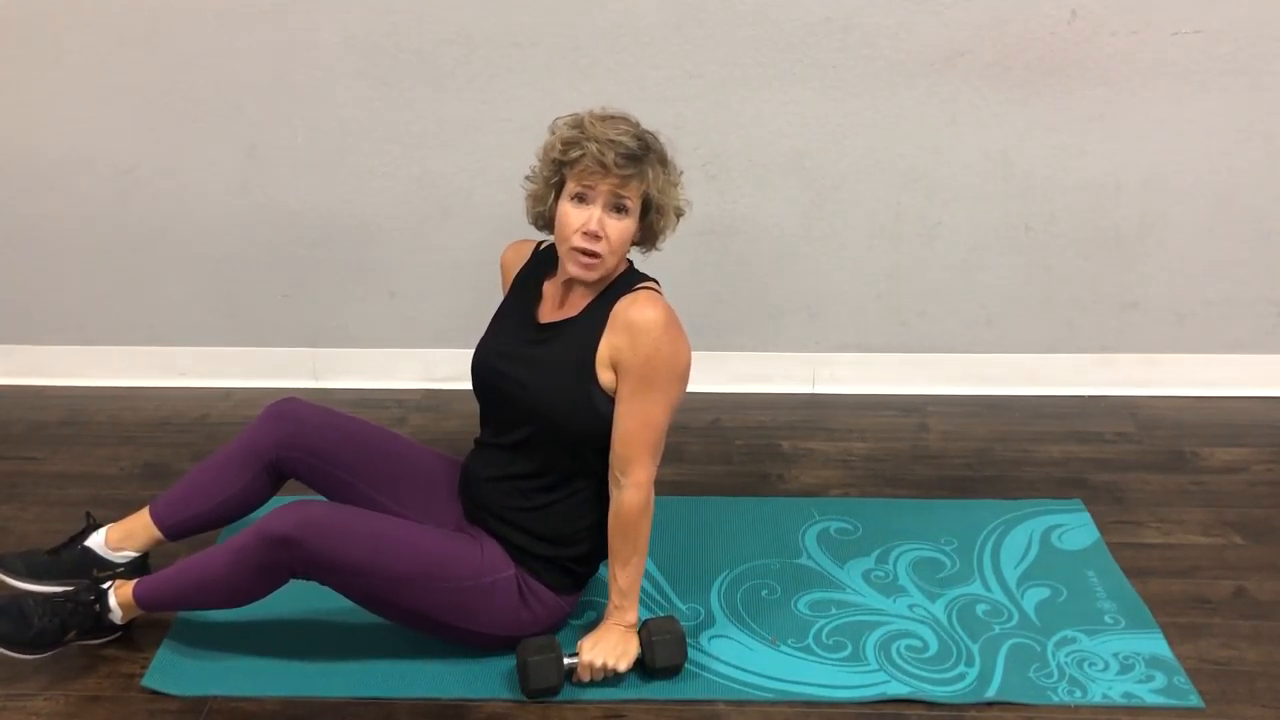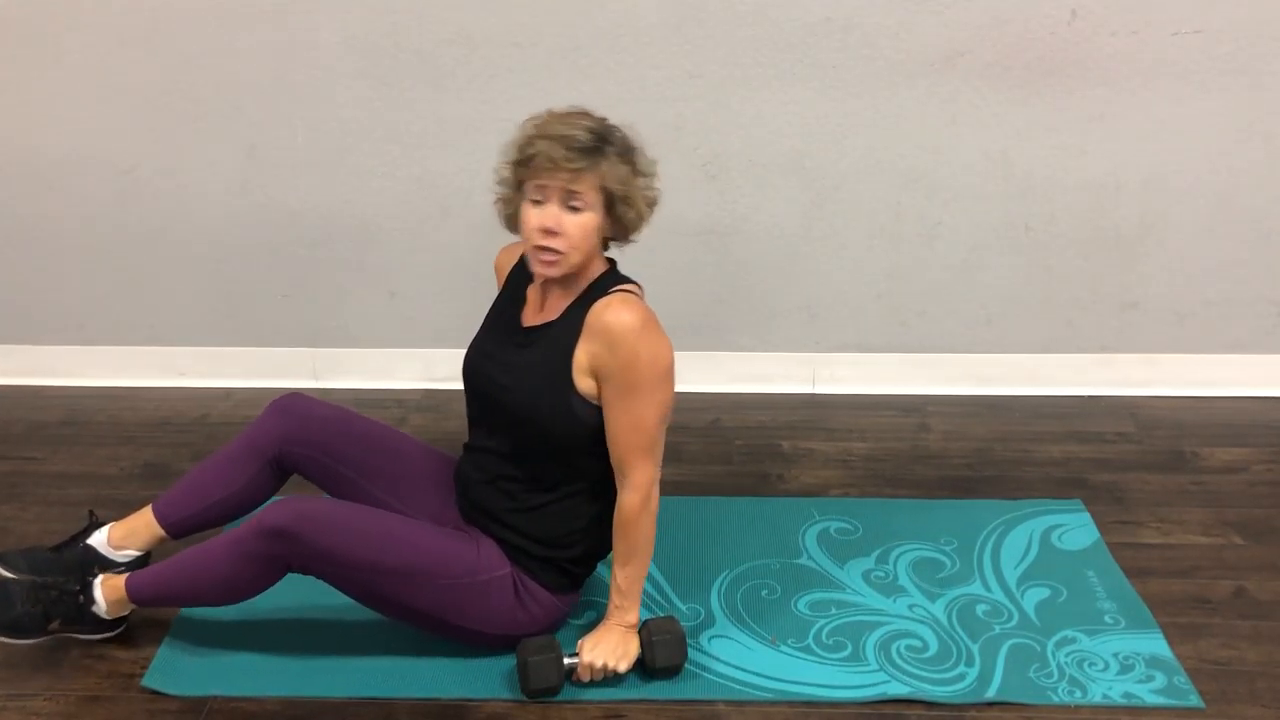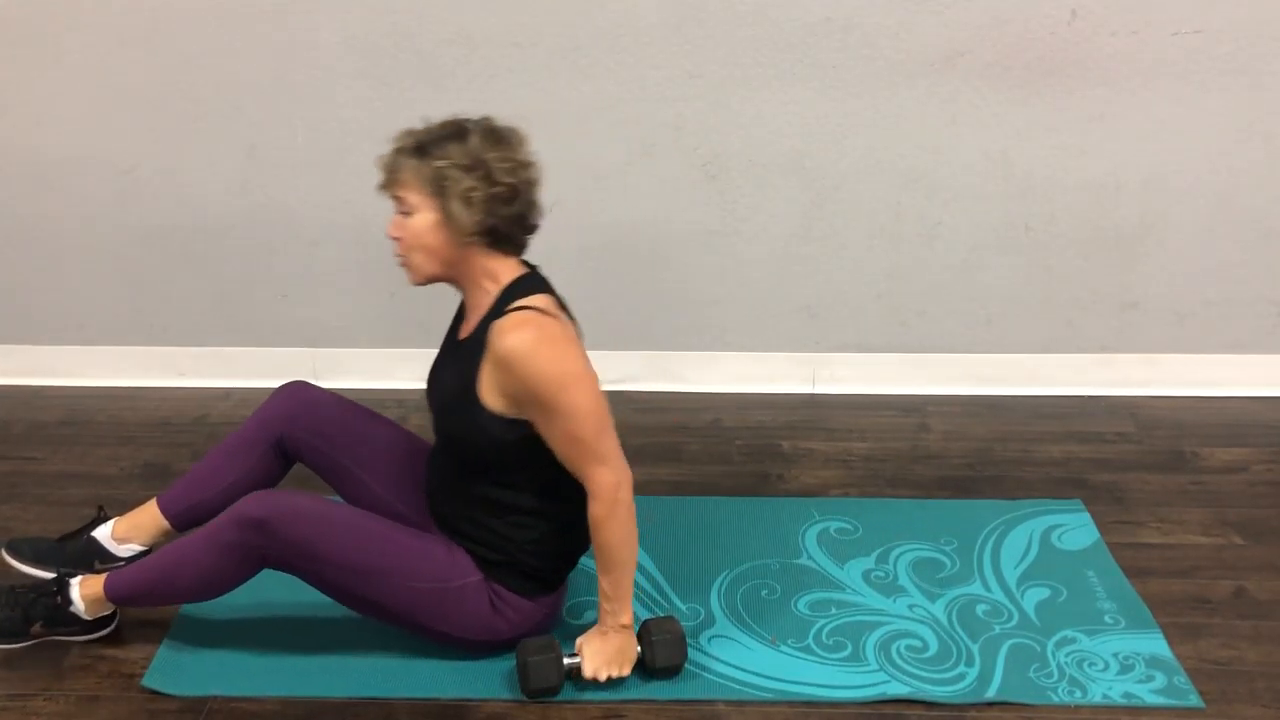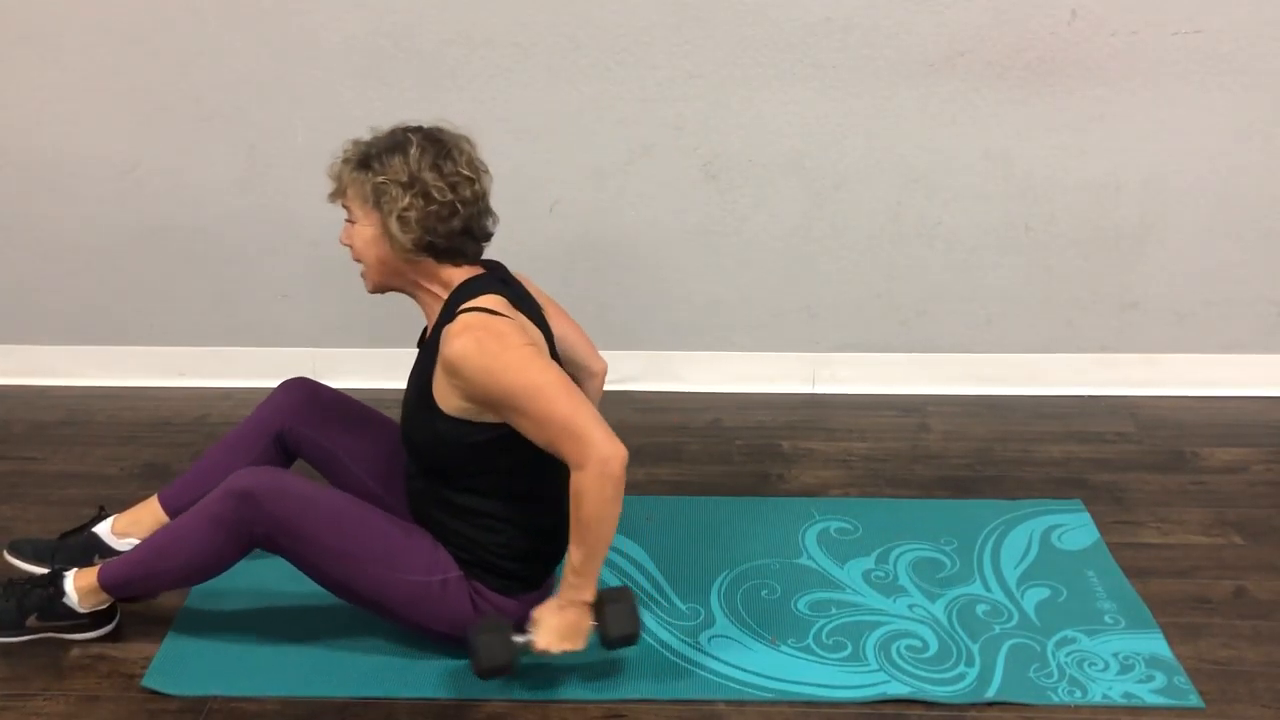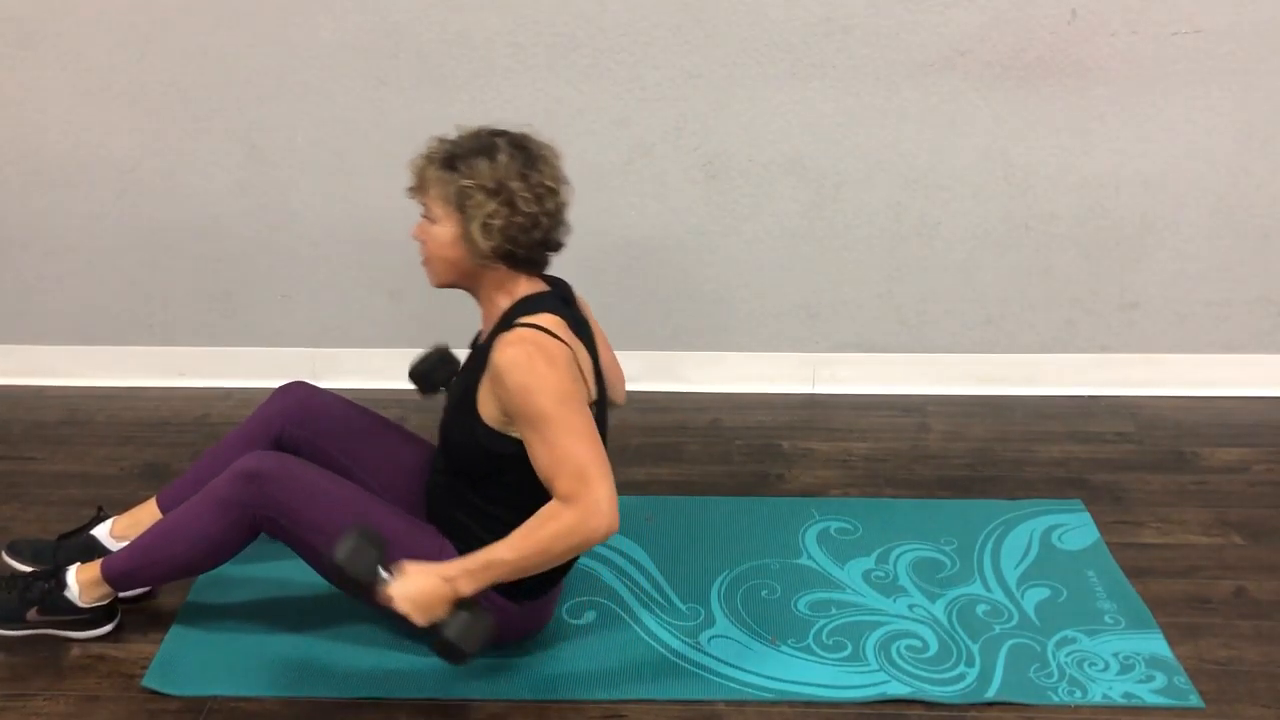
dt=0.3s
person 1, frame 1
left shoulder: (642, 322)
right shoulder: (523, 263)
left elbow: (632, 483)
left wrist: (621, 620)
left hip: (525, 581)
right hip: (472, 501)
left knee: (297, 530)
right knee: (287, 427)
left ankle: (111, 605)
right ankle: (111, 550)
person 1, frame 2
left shoulder: (620, 323)
right shoulder: (518, 270)
left elbow: (638, 483)
left wrist: (621, 621)
left hip: (523, 582)
right hip: (472, 504)
left knee: (292, 526)
right knee: (291, 422)
left ankle: (102, 599)
right ankle: (113, 548)
person 1, frame 3
left shoulder: (524, 337)
right shoulder: (493, 284)
left elbow: (609, 482)
left wrist: (616, 625)
left hip: (498, 591)
right hip: (454, 515)
left knee: (266, 520)
right knee: (294, 408)
left ankle: (85, 602)
right ankle: (121, 542)
person 1, frame 4
left shoulder: (472, 337)
right shoulder: (489, 285)
left elbow: (604, 458)
right elbow: (590, 372)
left wrist: (574, 598)
right wrist: (527, 454)
left hip: (482, 590)
right hip: (452, 517)
left knee: (255, 496)
right knee: (296, 406)
left ankle: (82, 596)
right ankle: (119, 538)
person 1, frame 5
left shoulder: (527, 352)
right shoulder: (541, 296)
left elbow: (594, 512)
right elbow: (612, 390)
left wrist: (453, 581)
left hip: (489, 592)
right hip: (463, 516)
left knee: (262, 480)
right knee: (295, 408)
left ankle: (85, 592)
right ankle: (117, 539)
